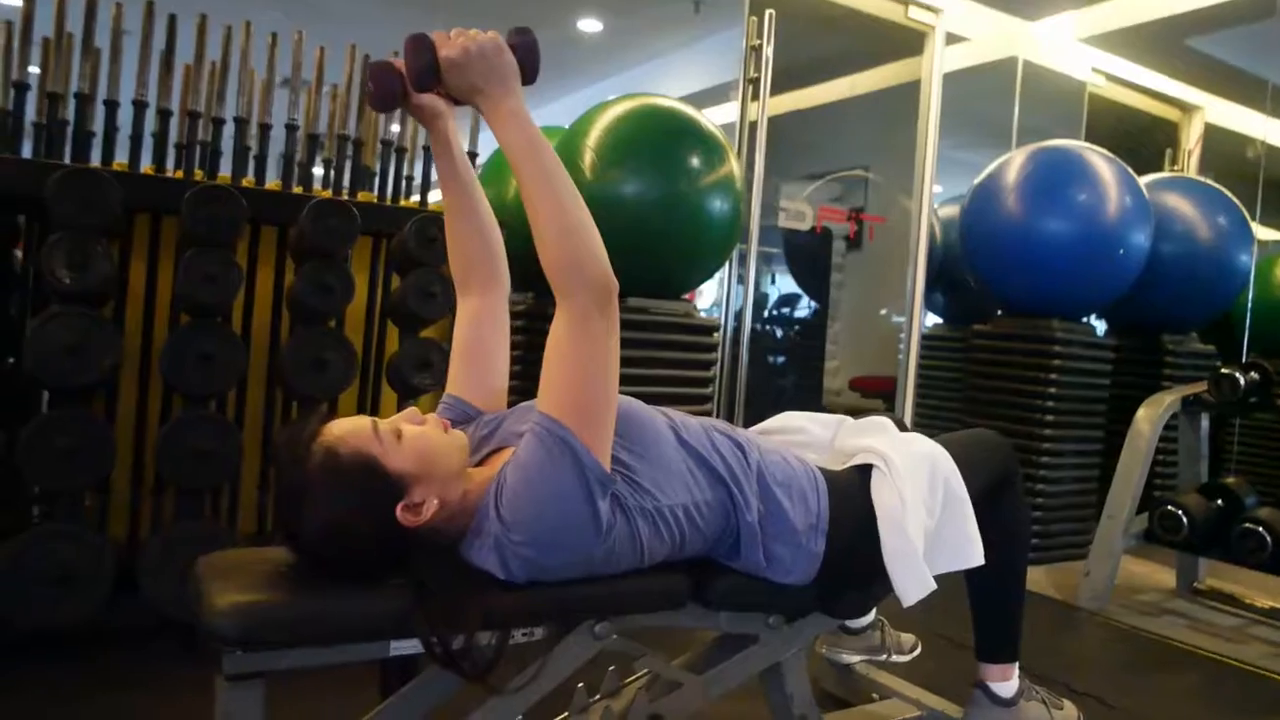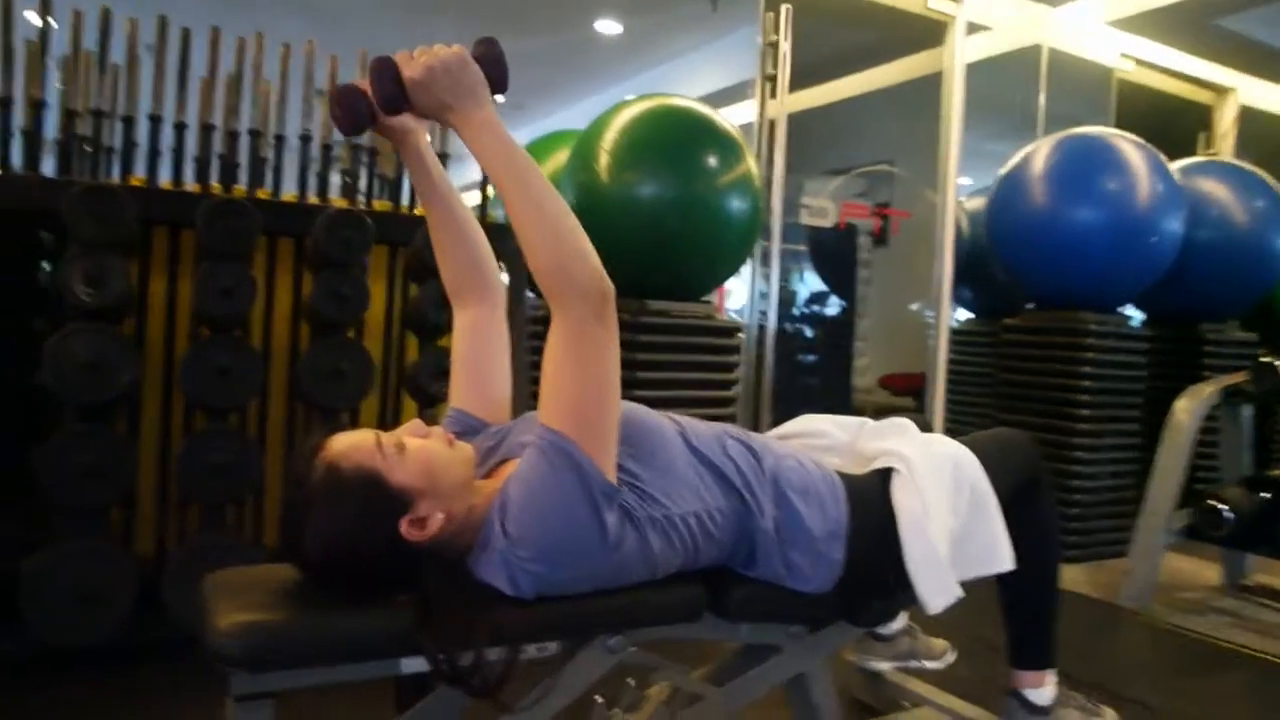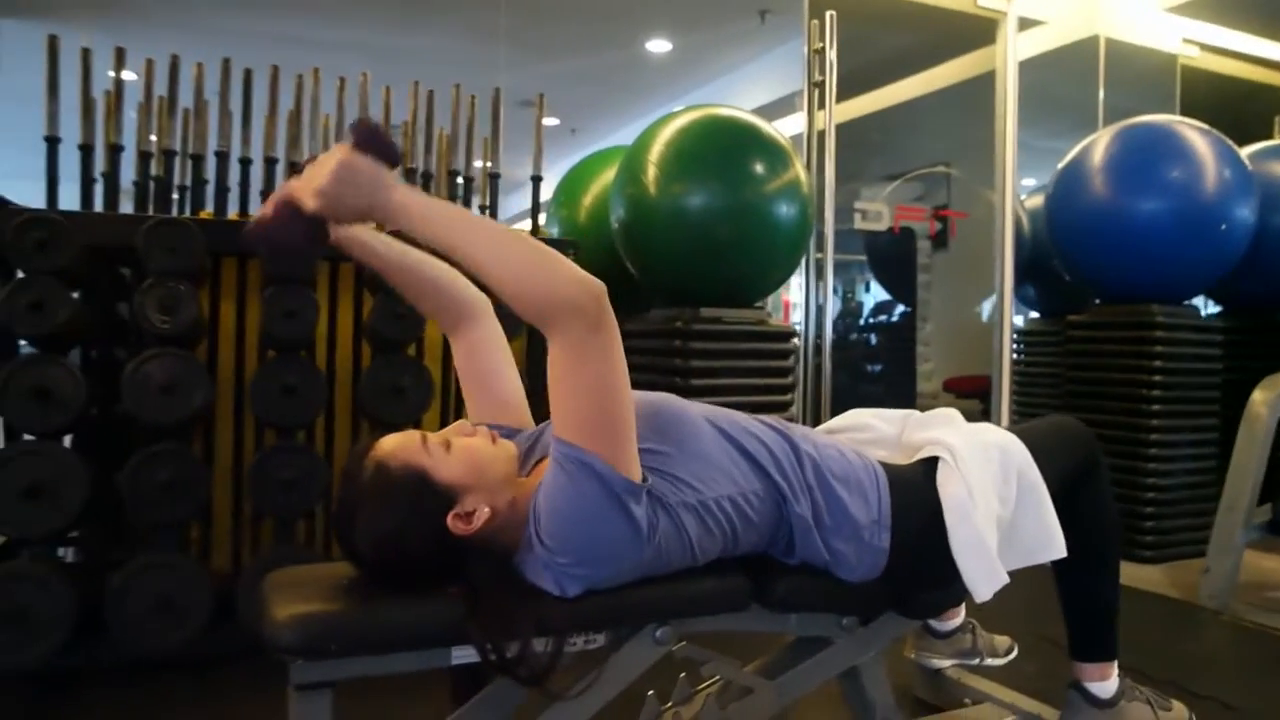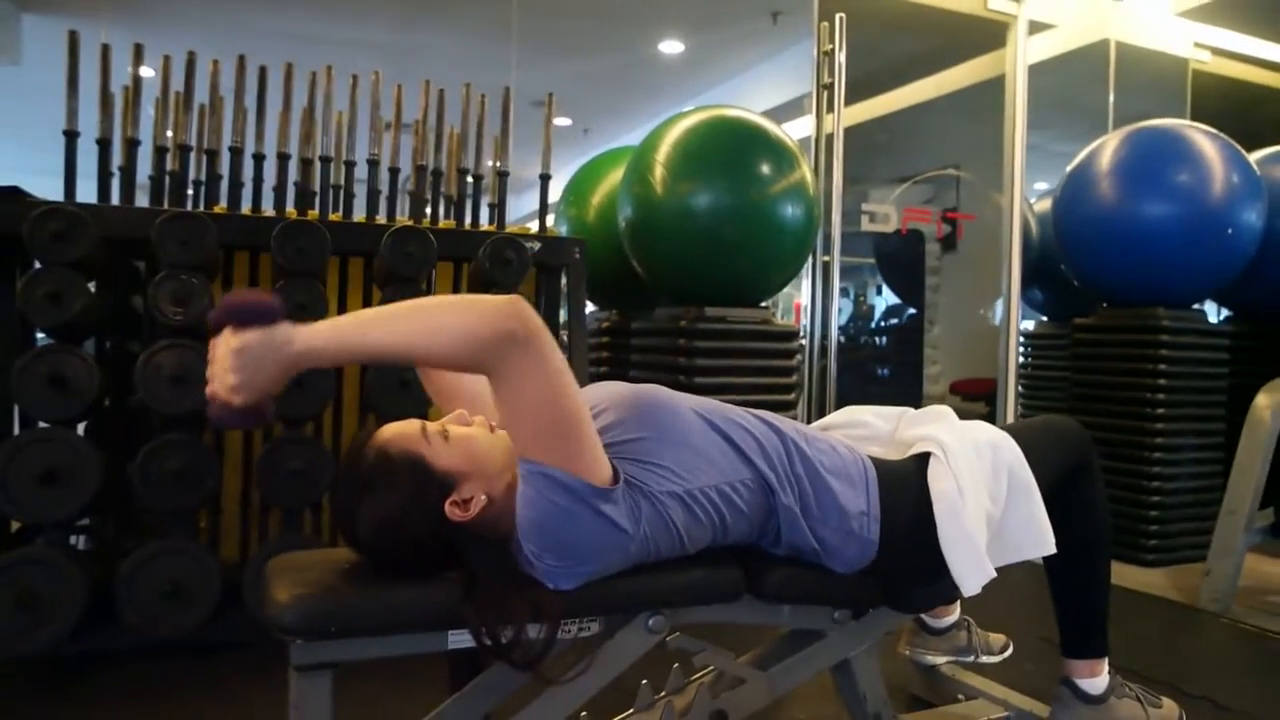
dt=0.5s
person 1, frame 1
left shoulder: (467, 445)
right shoulder: (540, 514)
left elbow: (483, 288)
right elbow: (590, 293)
left wrist: (442, 132)
right wrist: (502, 104)
right hip: (804, 530)
left knee: (860, 435)
right knee: (991, 457)
left ankle: (853, 625)
person 1, frame 2
left shoulder: (473, 459)
right shoulder: (545, 529)
left elbow: (479, 300)
right elbow: (585, 302)
left wrist: (415, 152)
right wrist: (474, 118)
right hip: (822, 535)
left knee: (886, 436)
right knee: (1015, 459)
left ankle: (884, 630)
person 1, frame 3
left shoulder: (518, 470)
right shoulder: (577, 530)
left elbow: (468, 313)
right elbow: (579, 307)
left wrist: (354, 228)
right wrist: (384, 195)
right hip: (866, 526)
left knee: (939, 429)
right knee: (1073, 447)
left ankle: (943, 627)
person 1, frame 4
left shoulder: (504, 475)
right shoulder: (562, 523)
left elbow: (458, 346)
right elbow: (510, 327)
left wrist: (292, 344)
right wrist: (290, 344)
right hip: (863, 517)
left knee: (935, 423)
right knee: (1066, 445)
left ankle: (937, 622)
